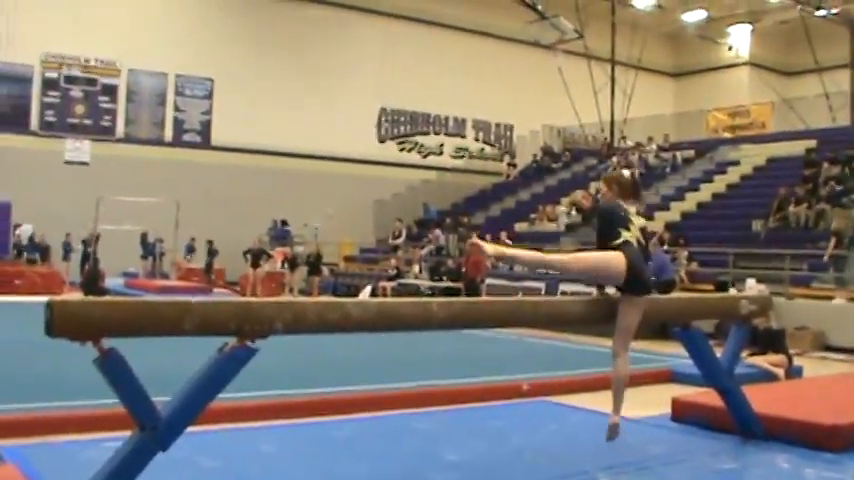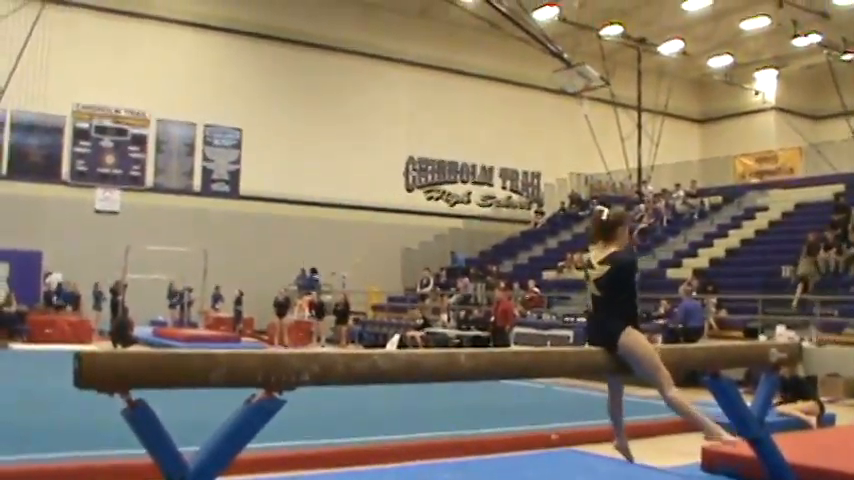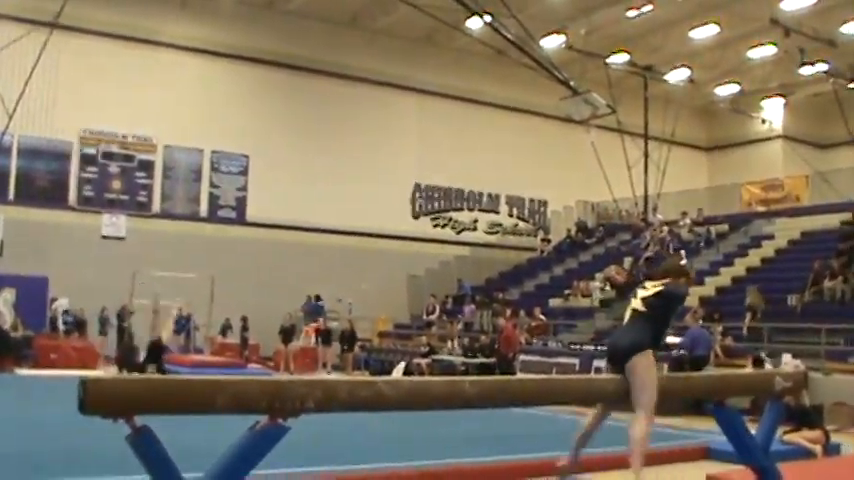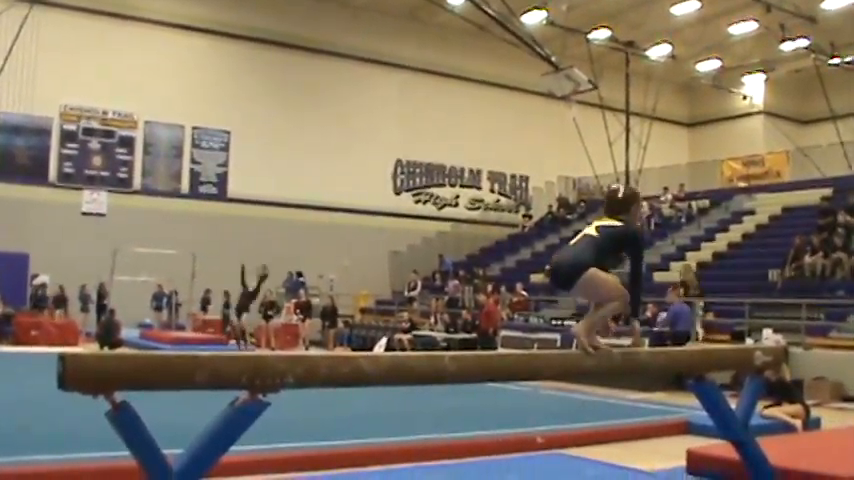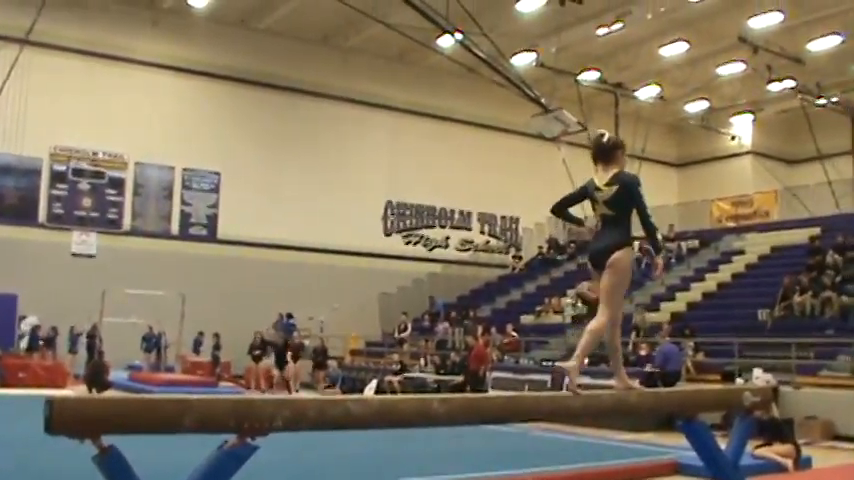
dt=1s
person 1, frame 1
left shoulder: (608, 209)
right shoulder: (639, 220)
left elbow: (601, 244)
left wrist: (600, 284)
left hip: (621, 265)
right hip: (642, 281)
left knee: (552, 259)
right knee: (621, 350)
left ankle: (496, 250)
right ankle: (615, 413)
person 1, frame 2
left shoulder: (591, 259)
right shoulder: (626, 260)
right elbow: (630, 301)
right wrist: (636, 333)
left hip: (595, 331)
right hip: (618, 330)
left knee: (614, 387)
right knee: (666, 384)
left ankle: (620, 438)
right ankle: (709, 427)
person 1, frame 3
left shoulder: (642, 289)
right shoulder: (676, 293)
right elbow: (661, 328)
left hip: (616, 346)
right hip: (636, 348)
left knee: (603, 408)
right knee: (644, 413)
left ankle: (572, 459)
person 1, frame 4
left shoulder: (598, 225)
right shoulder: (633, 233)
right elbow: (636, 278)
right wrist: (634, 317)
left hip: (557, 269)
right hip: (575, 270)
left knee: (611, 285)
right knee: (622, 298)
left ankle: (589, 334)
right ankle: (584, 328)
person 1, frame 5
left shoulder: (591, 185)
right shoulder: (628, 181)
left elbow: (557, 208)
right elbow: (644, 218)
left wrist: (581, 223)
right wrist: (657, 252)
left hip: (596, 250)
right hip: (618, 250)
left knee: (613, 317)
right knee: (607, 314)
left ankle: (620, 377)
right ankle: (575, 362)
